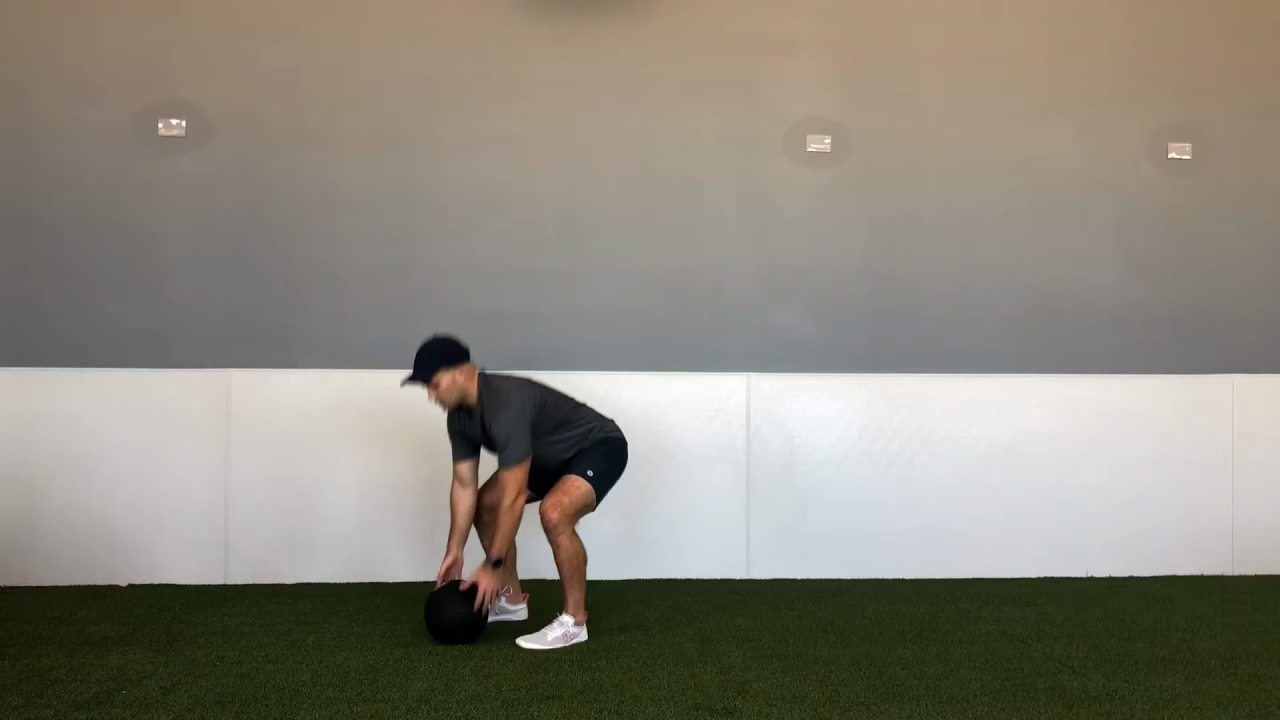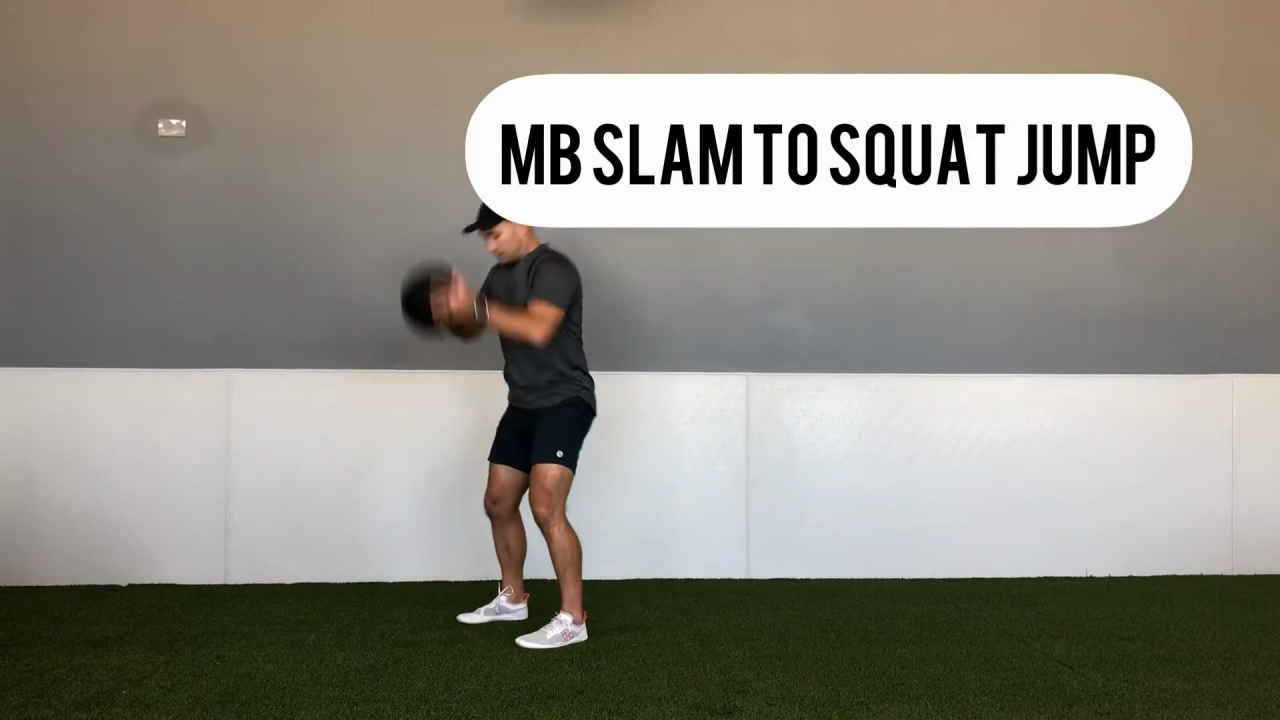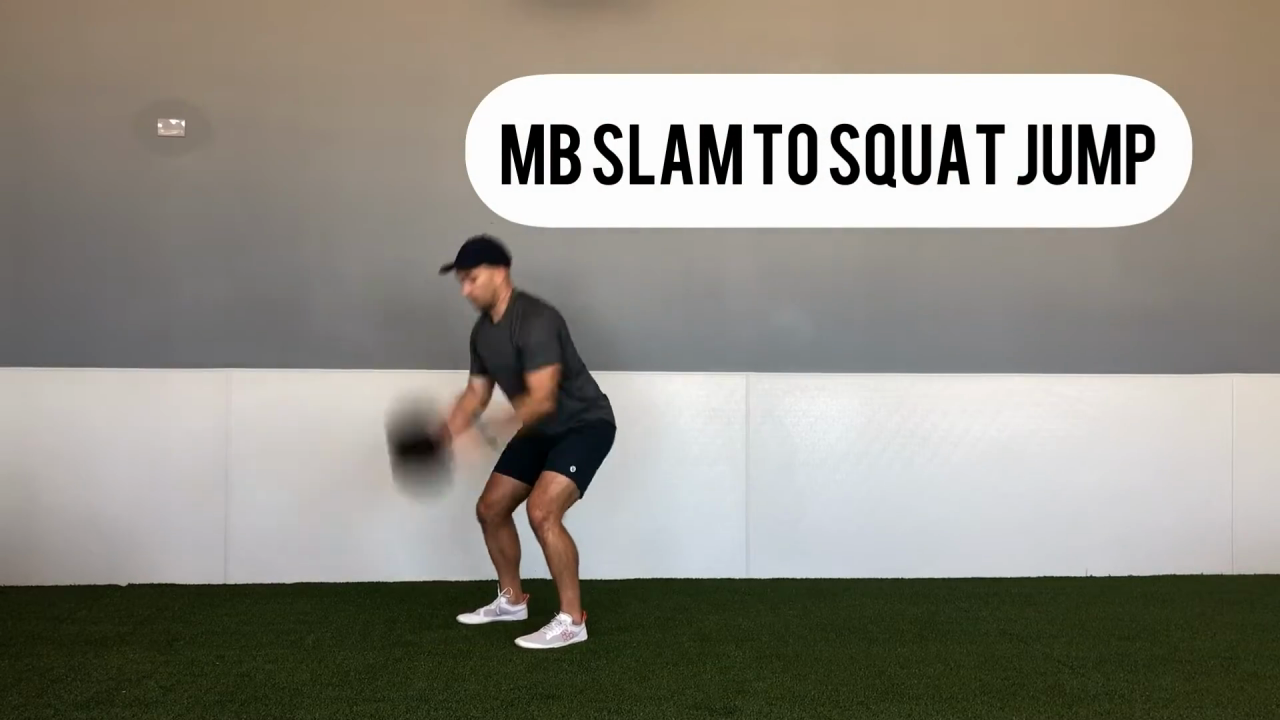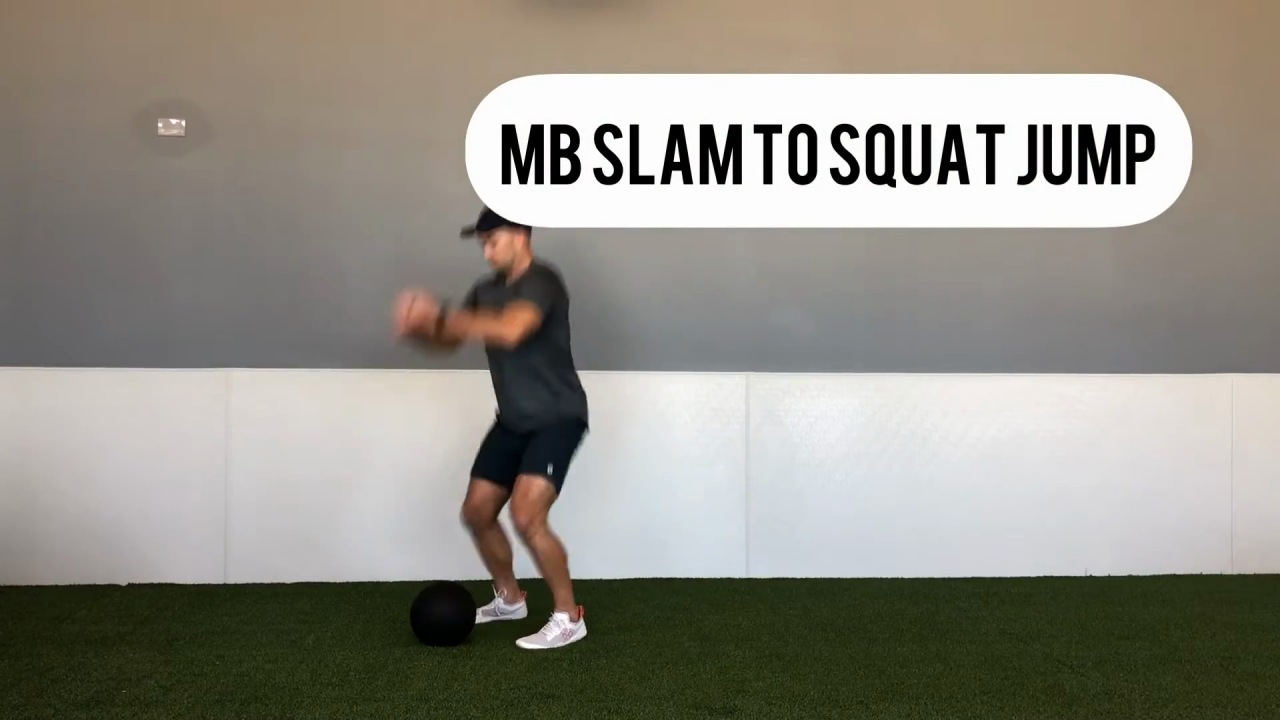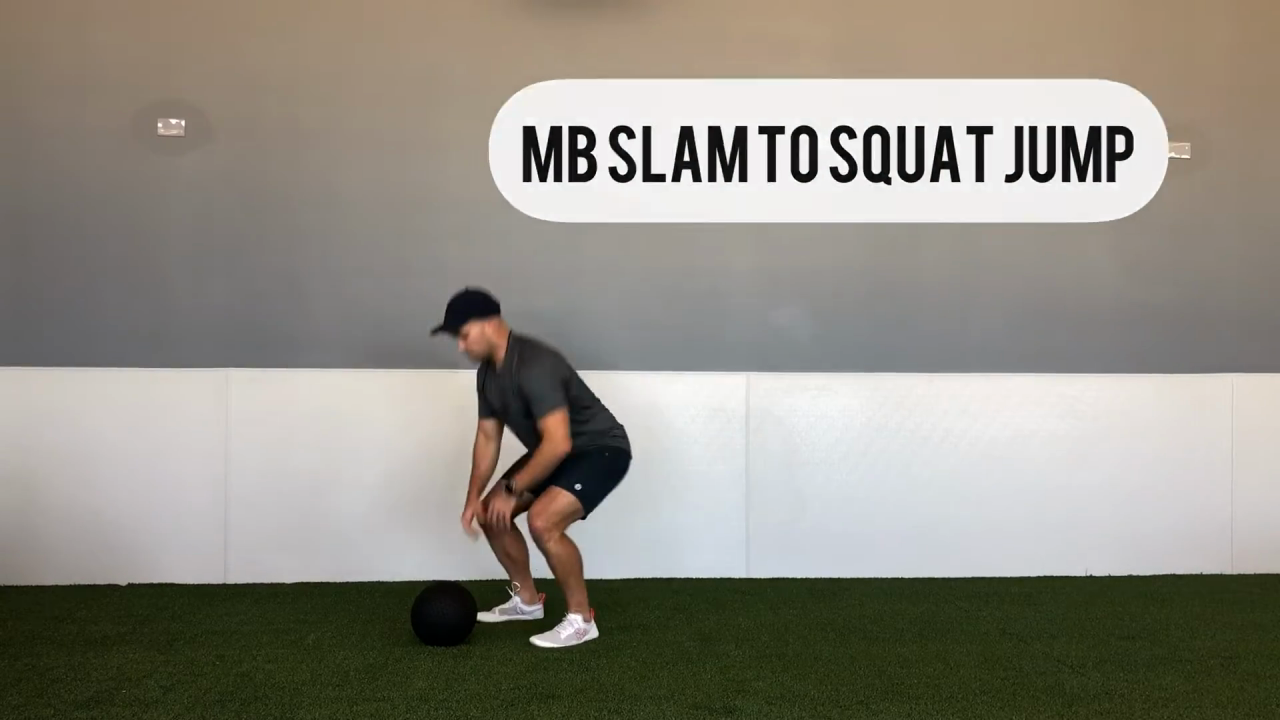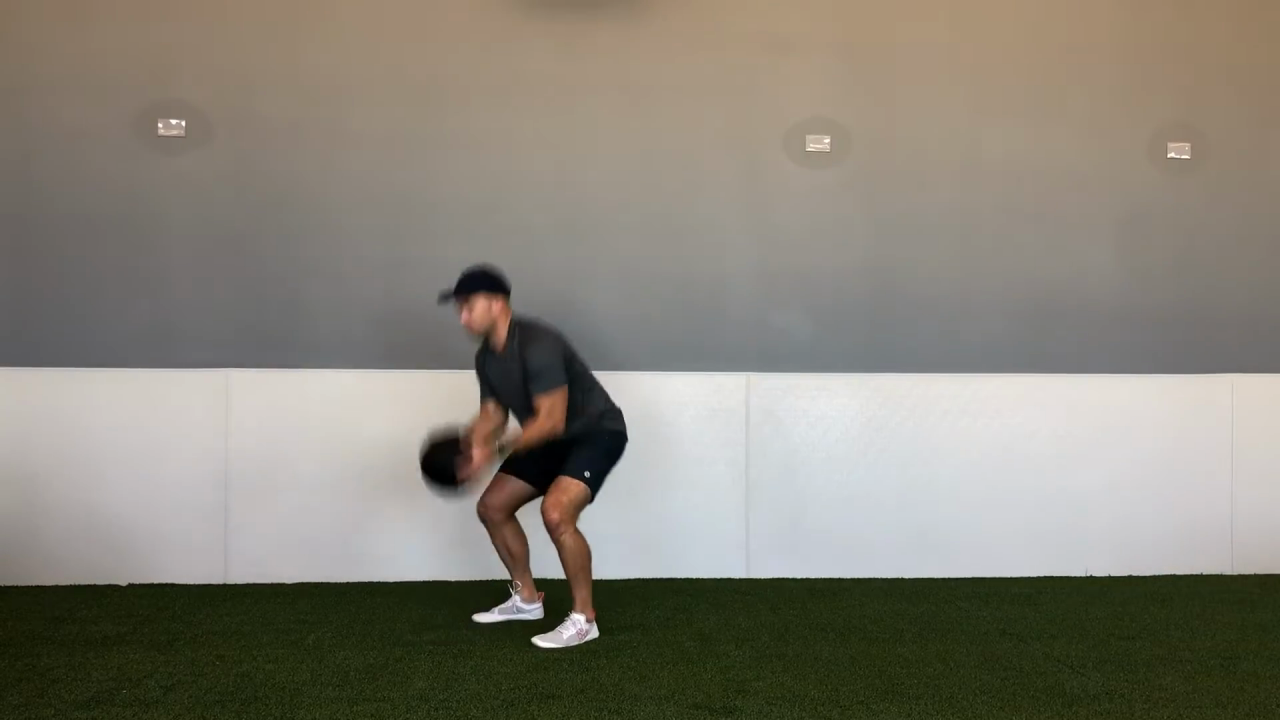
dt=0.7s
person 1, frame 1
left shoulder: (507, 406)
right shoulder: (460, 416)
left elbow: (513, 497)
right elbow: (464, 485)
left wrist: (494, 566)
right wrist: (454, 552)
left hip: (600, 448)
left knee: (554, 514)
right knee: (483, 505)
left ankle: (573, 620)
right ankle: (512, 598)
person 1, frame 2
left shoulder: (554, 269)
right shoulder: (501, 275)
left elbow: (536, 330)
right elbow: (470, 328)
left wrist: (477, 307)
right wrist: (451, 310)
left hip: (563, 404)
right hip: (522, 406)
left knee: (546, 508)
right knee: (498, 504)
left ankle: (572, 619)
right ankle: (512, 599)
person 1, frame 3
left shoulder: (535, 321)
right shoulder: (482, 330)
left elbow: (543, 399)
right elbow: (477, 392)
left wrist: (486, 431)
right wrist: (450, 426)
left hip: (584, 425)
right hip: (540, 431)
left knee: (542, 512)
right knee: (490, 509)
left ankle: (571, 620)
right ankle: (512, 599)
person 1, frame 4
left shoulder: (542, 282)
right shoulder: (488, 289)
left elbow: (510, 332)
right elbow: (449, 337)
left wrist: (440, 317)
right wrist: (427, 322)
left hip: (555, 421)
right hip: (513, 422)
left knee: (527, 518)
right knee: (476, 512)
left ankle: (568, 618)
right ankle: (509, 598)
person 1, frame 5
left shoulder: (534, 367)
right shoulder: (488, 374)
left elbow: (559, 443)
right elbow: (487, 437)
left wrist: (513, 493)
right wrist: (476, 498)
left hip: (603, 450)
right hip: (556, 449)
left knee: (543, 520)
right knee: (491, 511)
left ankle: (582, 619)
right ankle: (527, 600)
person 1, frame 6
left shoulder: (538, 345)
right shoulder: (486, 356)
left elbow: (552, 420)
right elbow: (492, 416)
left wrist: (495, 449)
right wrist: (468, 447)
left hip: (598, 433)
right hip: (552, 437)
left knee: (556, 512)
right knee: (493, 506)
left ankle: (584, 618)
right ankle: (527, 598)
